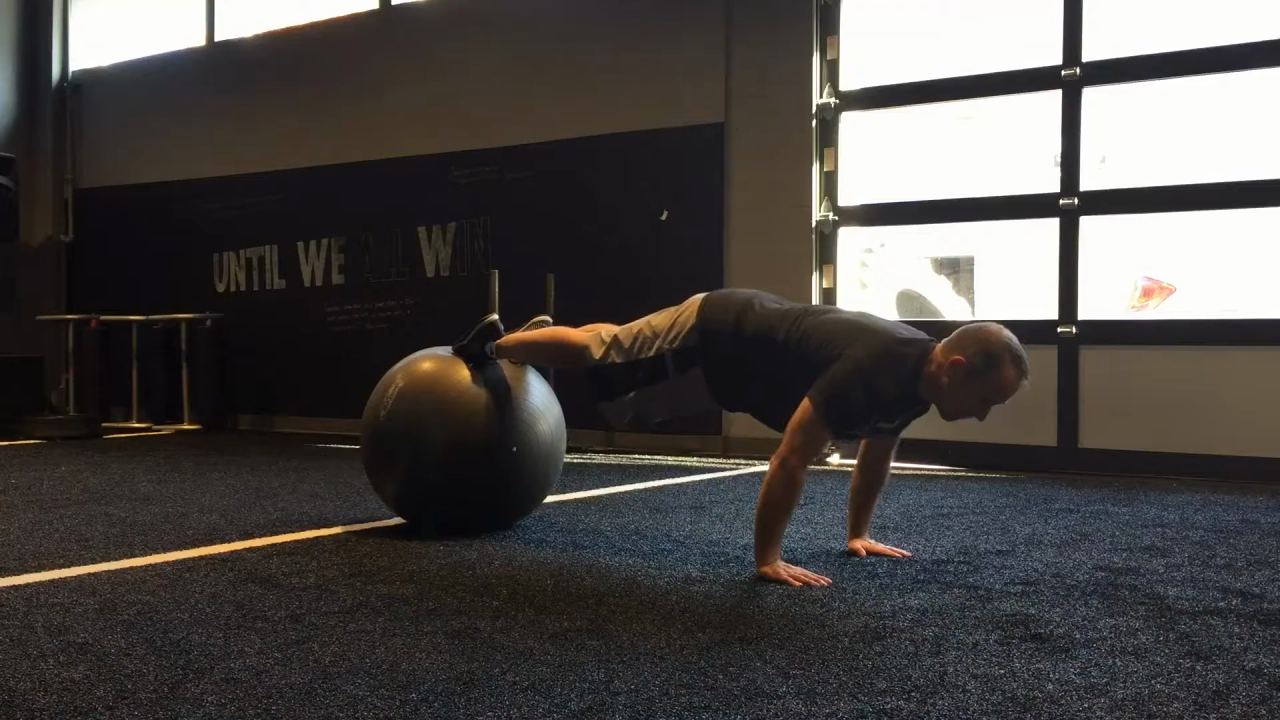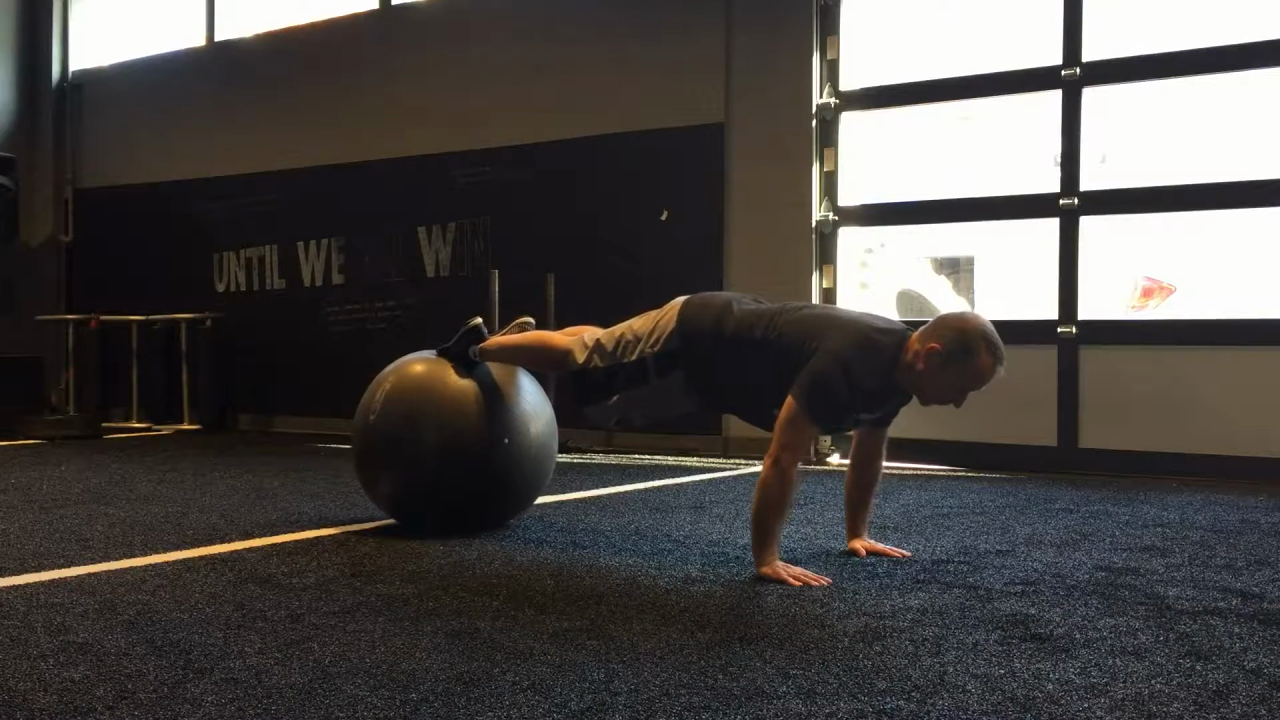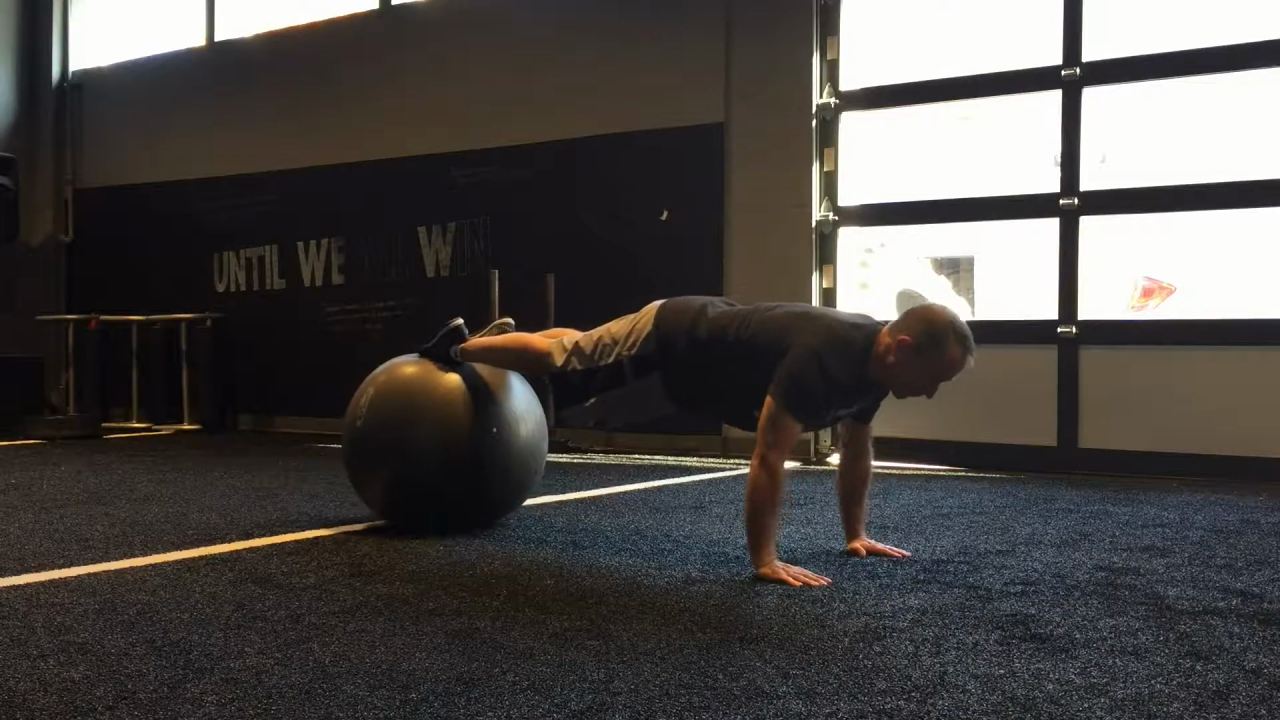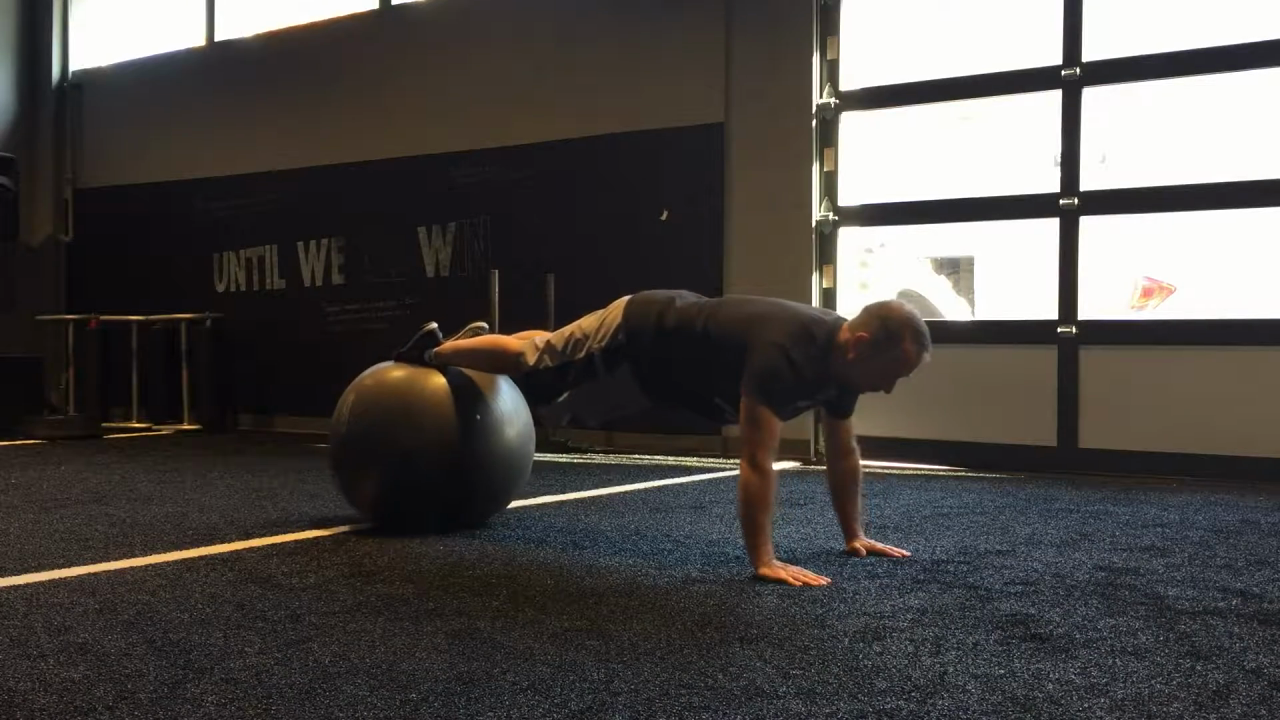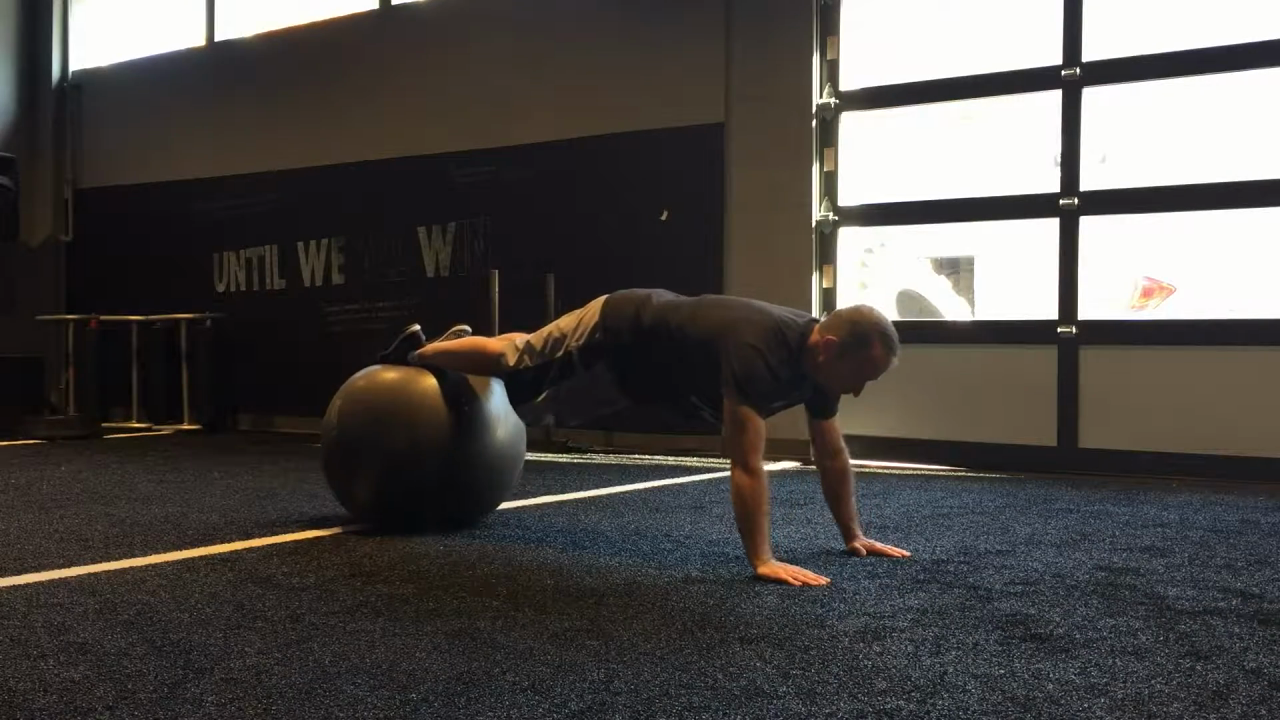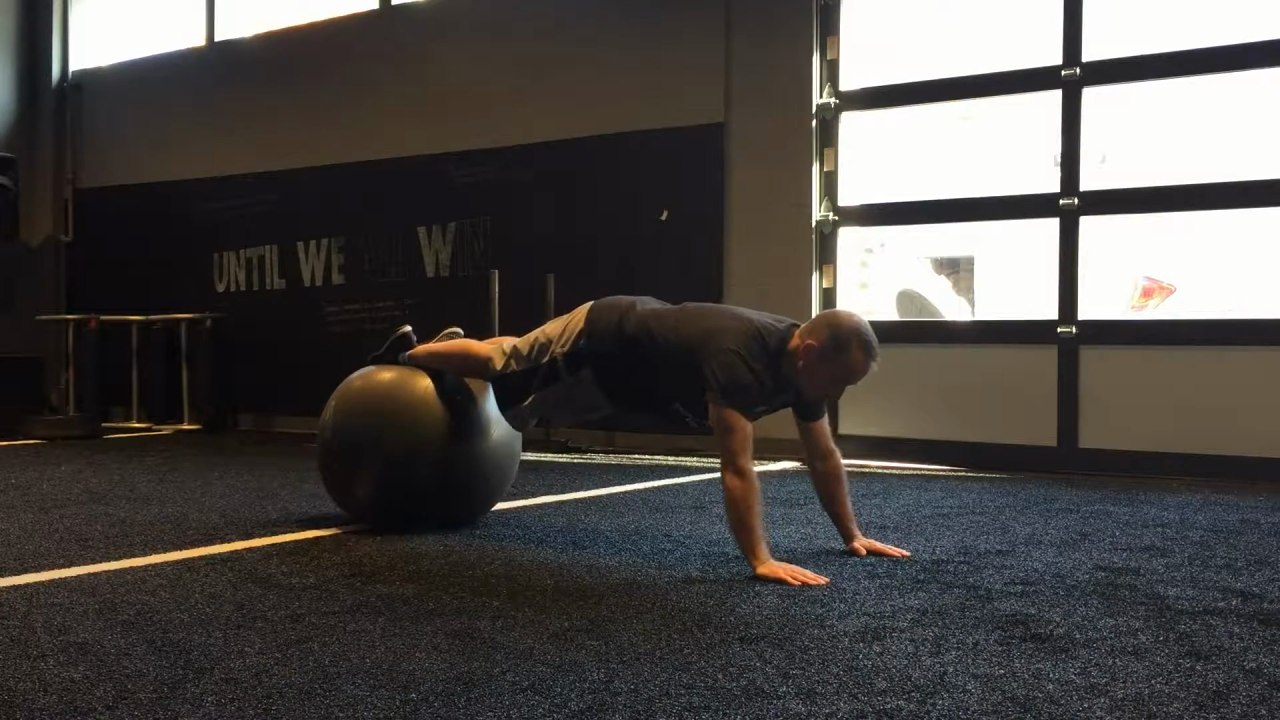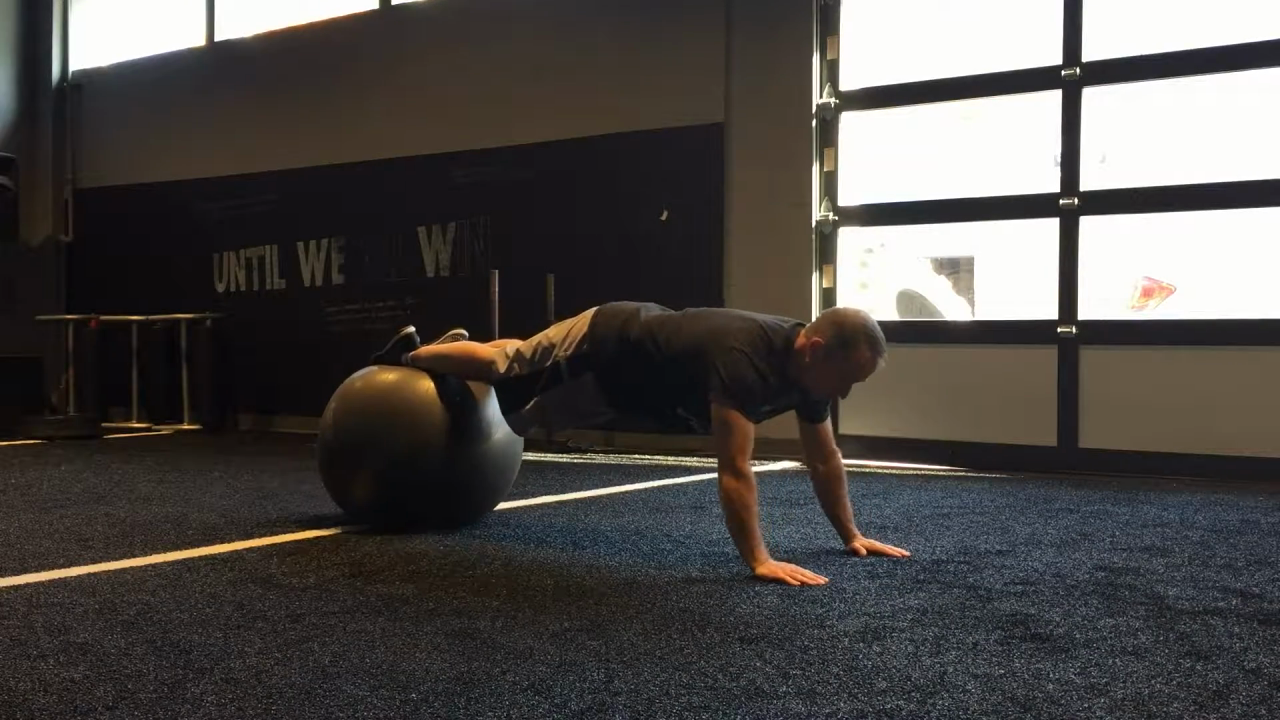
dt=0.5s
person 1, frame 1
left shoulder: (916, 376)
right shoulder: (873, 371)
left elbow: (877, 451)
right elbow: (790, 460)
left wrist: (858, 533)
right wrist: (767, 559)
left hip: (750, 325)
right hip: (710, 337)
left knee: (612, 344)
right knee: (596, 354)
left ankle: (539, 329)
right ankle: (494, 343)
person 1, frame 2
left shoulder: (898, 368)
right shoulder: (850, 362)
left elbow: (868, 450)
right elbow: (782, 459)
left wrist: (856, 532)
right wrist: (766, 559)
left hip: (724, 336)
right hip: (689, 340)
left knee: (598, 343)
right knee: (578, 360)
left ankle: (523, 332)
right ankle: (478, 345)
person 1, frame 3
left shoulder: (874, 363)
right shoulder: (824, 355)
left elbow: (856, 451)
right elbow: (769, 458)
left wrist: (856, 533)
right wrist: (764, 560)
left hip: (705, 329)
right hip: (666, 344)
left knee: (577, 346)
right knee: (557, 361)
left ankle: (502, 332)
right ankle: (460, 344)
person 1, frame 4
left shoulder: (841, 358)
right shoulder: (787, 350)
left elbow: (842, 452)
right elbow: (756, 461)
left wrist: (854, 535)
right wrist: (764, 560)
left hip: (674, 329)
right hip: (635, 337)
left knee: (549, 351)
right knee: (530, 364)
left ankle: (475, 336)
right ankle: (435, 348)
person 1, frame 5
left shoulder: (819, 358)
right shoulder: (759, 351)
left elbow: (831, 454)
right elbow: (747, 463)
left wrist: (853, 535)
right wrist: (762, 560)
left hip: (652, 325)
right hip: (613, 335)
left knee: (526, 356)
right knee: (512, 363)
left ankle: (461, 337)
right ankle: (418, 350)
person 1, frame 6
left shoulder: (804, 362)
right shoulder: (740, 357)
left elbow: (823, 456)
right elbow: (737, 466)
left wrist: (852, 535)
right wrist: (761, 560)
left hip: (640, 327)
right hip: (599, 343)
left knee: (513, 358)
right knee: (502, 368)
left ankle: (454, 340)
right ankle: (410, 351)
person 1, frame 7
left shoulder: (808, 365)
right shoulder: (745, 357)
left elbow: (824, 457)
right elbow: (734, 466)
left wrist: (851, 535)
right wrist: (758, 560)
left hip: (642, 334)
right hip: (601, 349)
left knee: (514, 360)
right knee: (504, 369)
left ankle: (457, 342)
right ankle: (412, 351)
